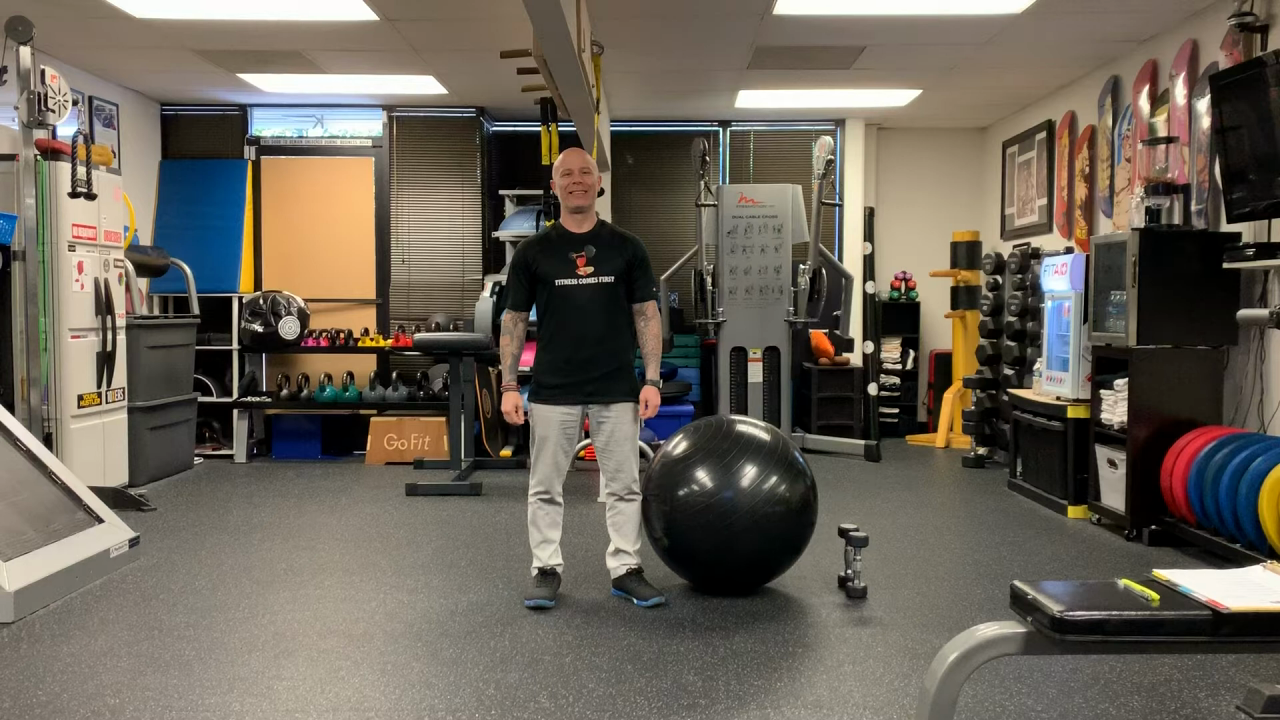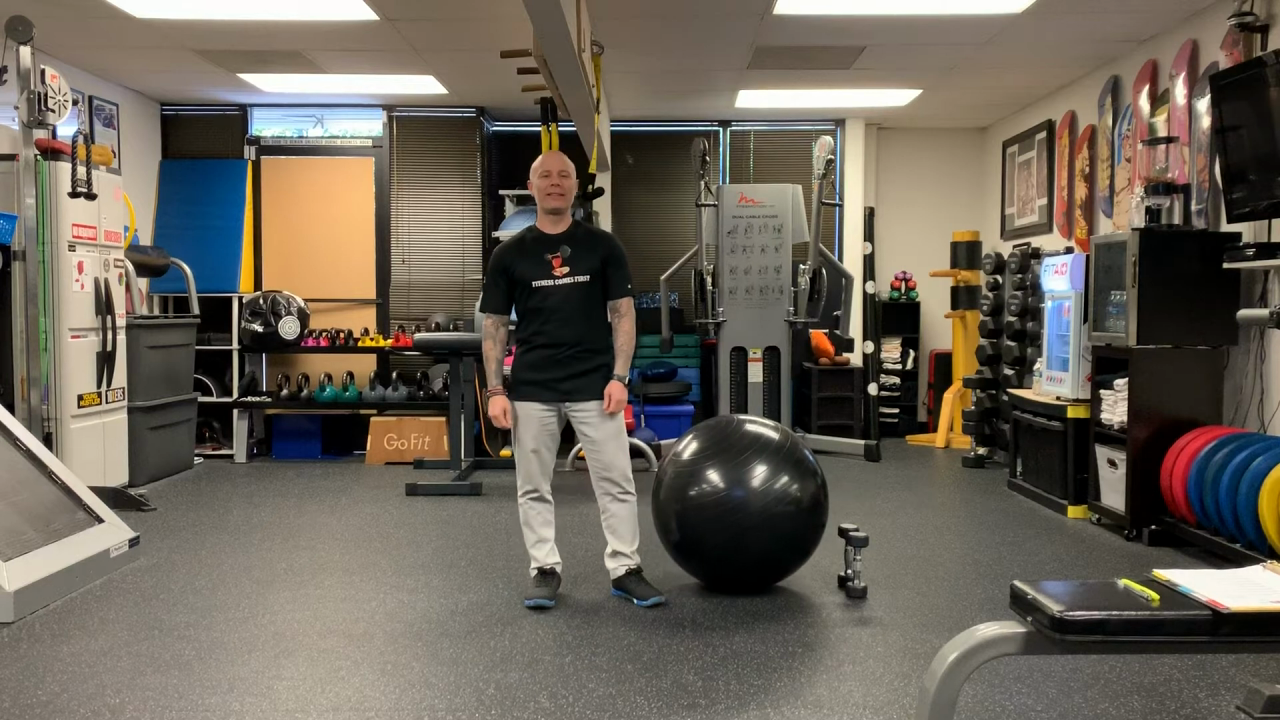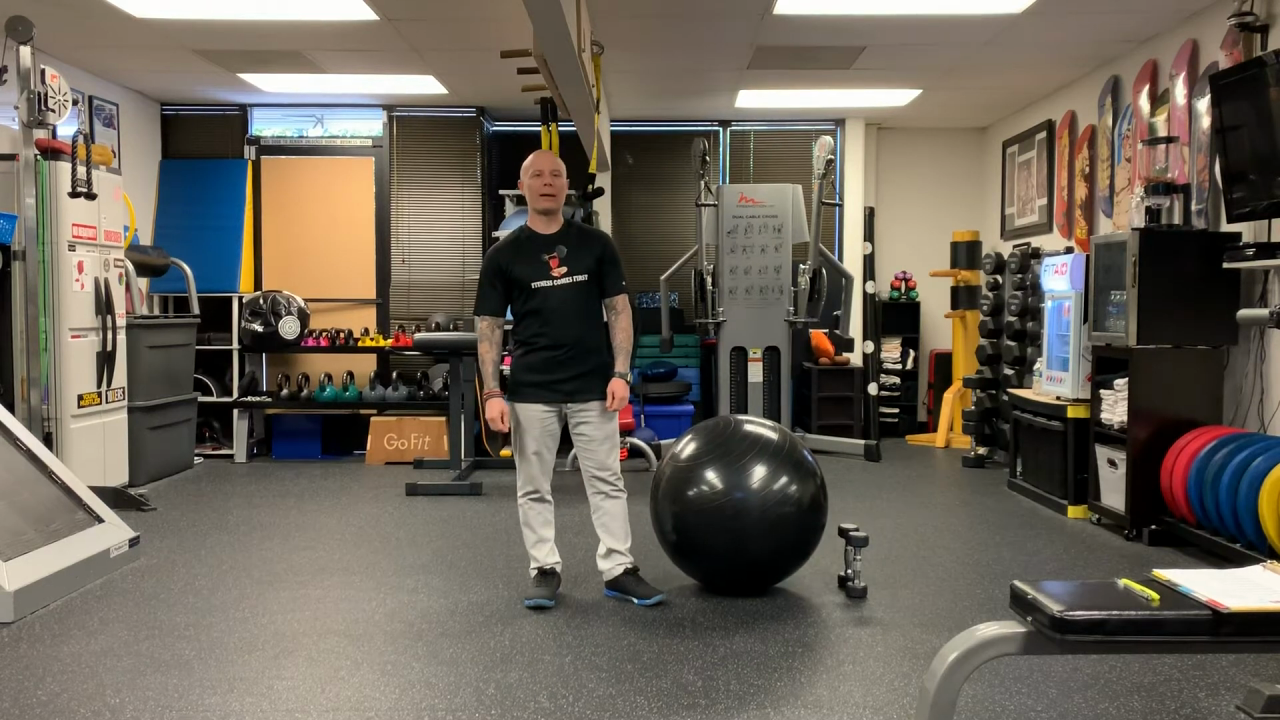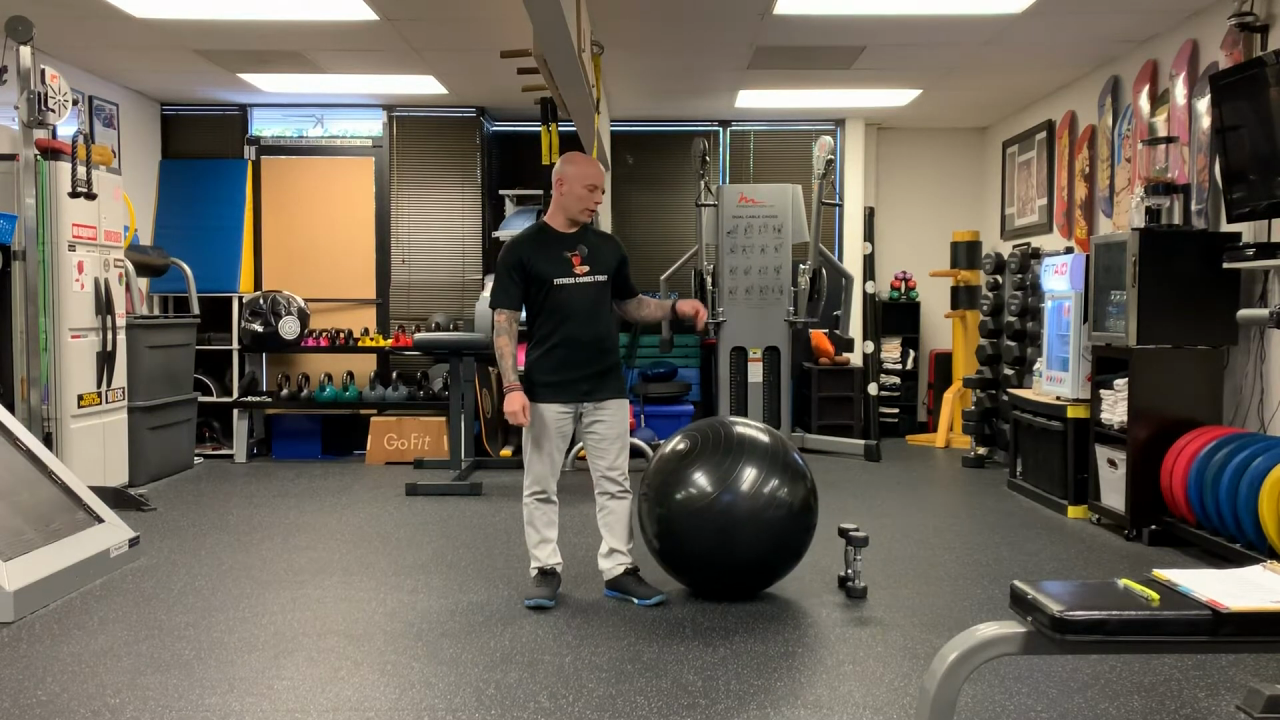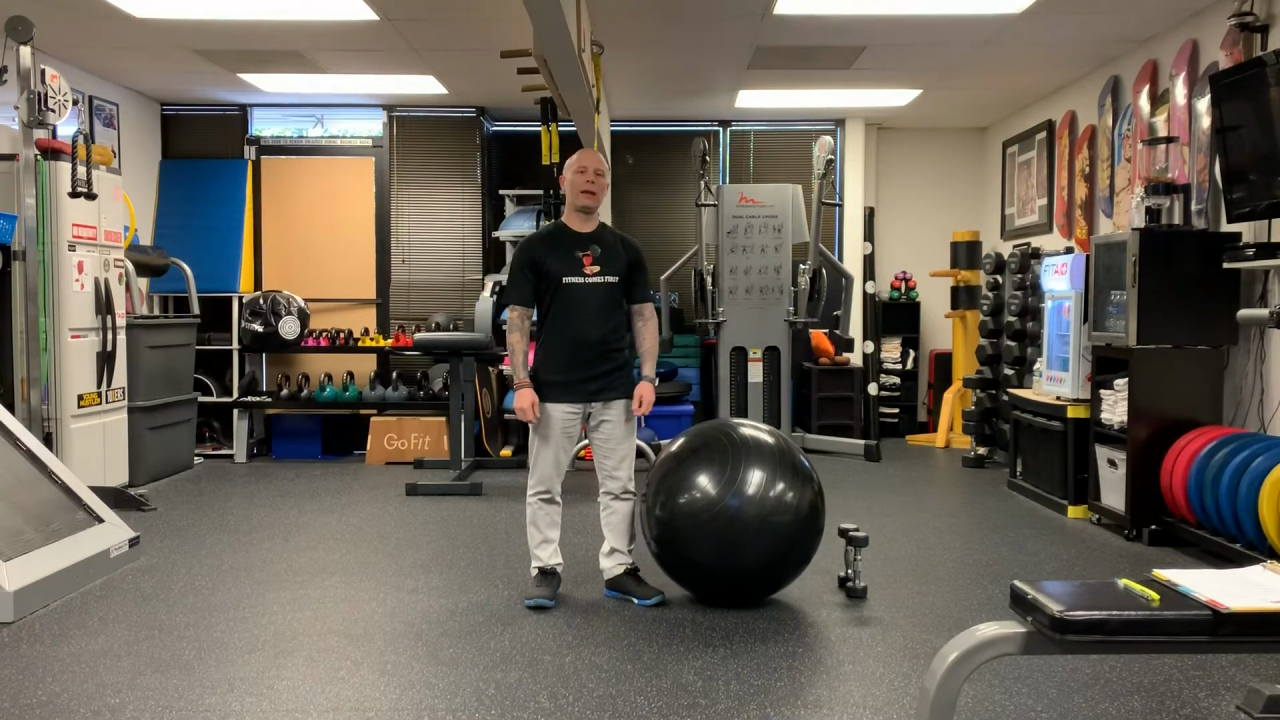
dt=1s
person 1, frame 1
left shoulder: (627, 247)
right shoulder: (533, 251)
left elbow: (646, 315)
right elbow: (514, 320)
left wrist: (652, 378)
right wrist: (508, 385)
left hip: (616, 390)
right hip: (552, 391)
left knee: (623, 484)
right knee: (545, 486)
left ankle: (625, 568)
right ankle: (546, 569)
person 1, frame 2
left shoulder: (603, 246)
right shoulder: (509, 254)
left elbow: (622, 313)
right elbow: (494, 324)
left wrist: (619, 376)
right wrist: (495, 389)
left hip: (594, 386)
right hip: (532, 390)
left knee: (616, 483)
right knee: (534, 486)
left ankle: (625, 568)
right ankle: (545, 568)
person 1, frame 3
left shoulder: (596, 243)
right shoulder: (503, 255)
left elbow: (618, 310)
right elbow: (489, 326)
left wrist: (621, 372)
right wrist: (492, 392)
left hip: (592, 388)
right hip: (532, 392)
left knee: (607, 481)
right knee: (534, 486)
left ankle: (618, 568)
right ankle: (545, 569)
person 1, frame 4
left shoulder: (609, 247)
right shoulder: (521, 250)
left elbow: (631, 305)
right elbow: (505, 322)
left wrist: (675, 307)
right wrist: (512, 386)
left hip: (607, 390)
right hip: (547, 392)
left knee: (614, 484)
right knee: (540, 486)
left ankle: (618, 568)
right ankle: (545, 568)
person 1, frame 5
left shoulder: (625, 249)
right shoulder: (536, 247)
left elbow: (644, 316)
right elbow: (518, 319)
left wrist: (647, 377)
right wrist: (522, 382)
left hip: (615, 391)
right hip: (554, 391)
left knee: (619, 485)
right knee: (545, 486)
left ankle: (618, 568)
right ankle: (545, 569)
